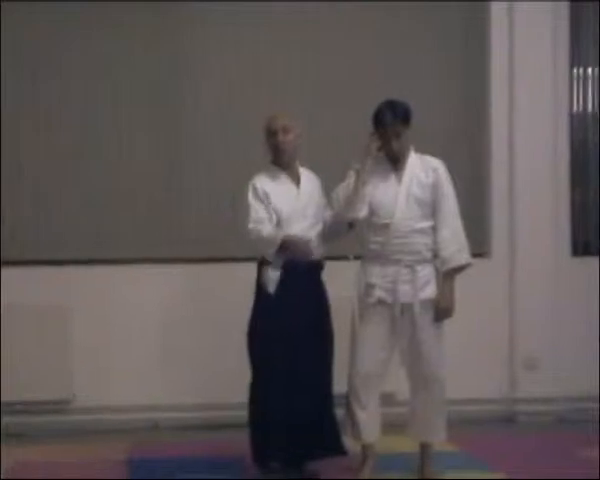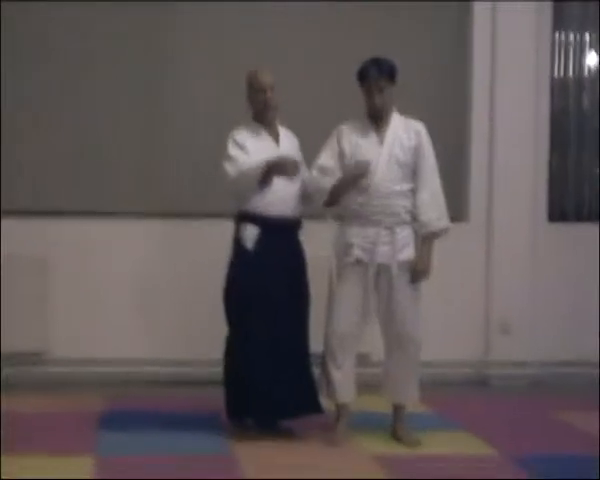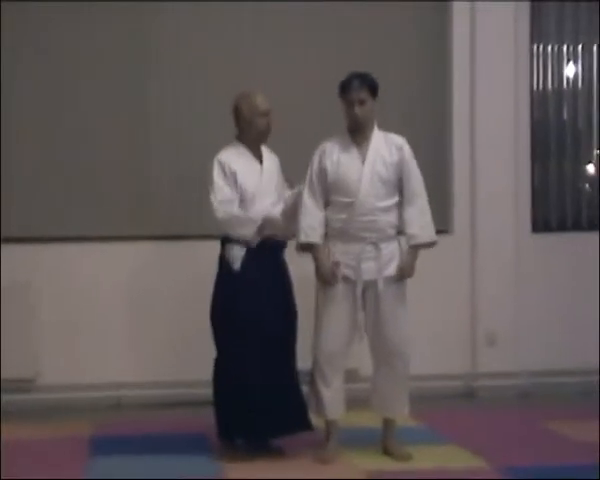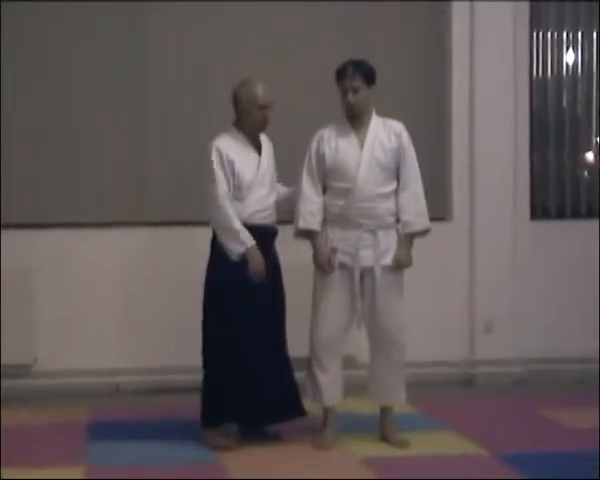
dt=0.4s
person 1, frame 1
left shoulder: (433, 169)
right shoulder: (366, 172)
left elbow: (448, 228)
right elbow: (346, 211)
left wrist: (447, 284)
right wrist: (367, 162)
left hip: (422, 280)
right hip: (377, 281)
left knee: (428, 371)
right knee: (364, 369)
person 1, frame 2
left shoulder: (415, 132)
right shoulder: (345, 133)
left elbow: (428, 190)
right elbow: (318, 180)
left wrist: (426, 246)
right wrist: (342, 183)
left hip: (400, 241)
right hip: (355, 241)
left knee: (403, 332)
right knee: (341, 328)
left ankle: (399, 419)
right ankle: (342, 415)
person 1, frame 3
left shoulder: (396, 147)
right shoulder: (327, 151)
left elbow: (414, 200)
right elbow: (312, 204)
left wrist: (412, 252)
right wrist: (319, 253)
left hip: (385, 257)
right hip: (339, 258)
left knee: (391, 346)
right knee: (329, 346)
left ankle: (389, 434)
right ankle: (331, 433)
person 1, frame 4
left shoulder: (395, 133)
right shoulder: (325, 138)
left elbow: (410, 189)
right elbow: (311, 191)
left wrist: (407, 241)
right wrist: (317, 240)
left hip: (383, 244)
right hip: (338, 244)
left knee: (388, 334)
right knee: (326, 332)
left ankle: (386, 420)
right ankle: (328, 420)
person 2, frame 1
left shoulder: (313, 181)
right shoulder: (260, 184)
left elbow: (327, 225)
right elbow: (259, 229)
right wrist: (286, 241)
left hip: (310, 281)
right hip: (278, 284)
left knee: (312, 370)
right knee: (273, 373)
person 2, frame 2
left shoulder: (291, 139)
right shoulder: (240, 138)
left elbow: (302, 183)
right elbow: (240, 176)
right wrist: (270, 166)
left hip: (288, 240)
right hip: (256, 241)
left knee: (287, 327)
right knee: (251, 329)
left ankle: (273, 409)
right ankle: (244, 411)
person 2, frame 3
left shoulder: (271, 159)
right shoulder: (225, 161)
right elbow: (224, 212)
right wrist: (263, 222)
left hip: (272, 261)
right hip: (242, 263)
left knee: (275, 347)
right knee: (238, 350)
left ankle: (260, 431)
right ankle: (232, 433)
person 2, frame 4
left shoulder: (266, 144)
right shoulder: (221, 148)
right elbow: (222, 206)
left wrist: (299, 194)
right wrist: (247, 248)
left hip: (263, 247)
right hip: (233, 253)
left knee: (265, 337)
right knee: (228, 339)
left ankle: (253, 418)
right ankle: (216, 421)
